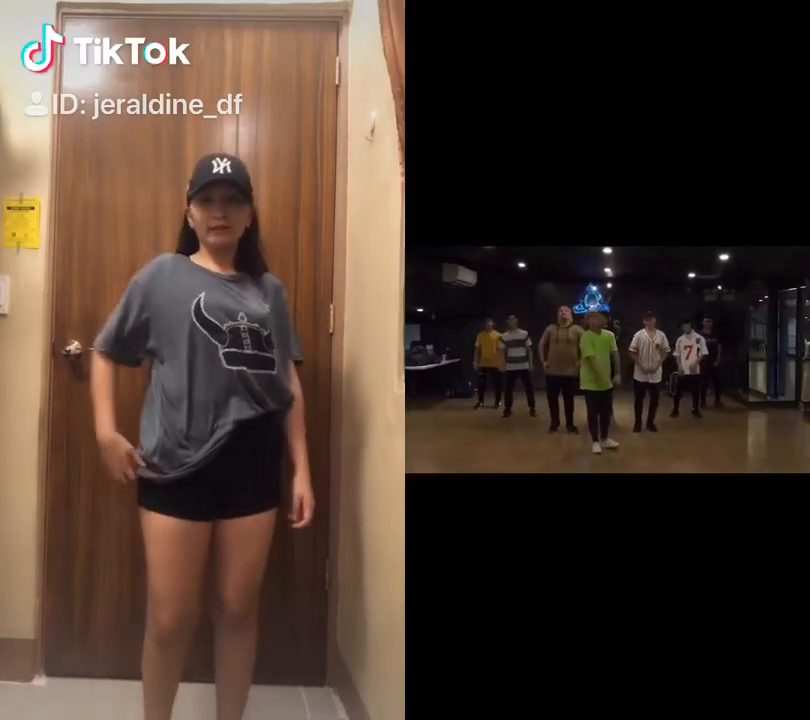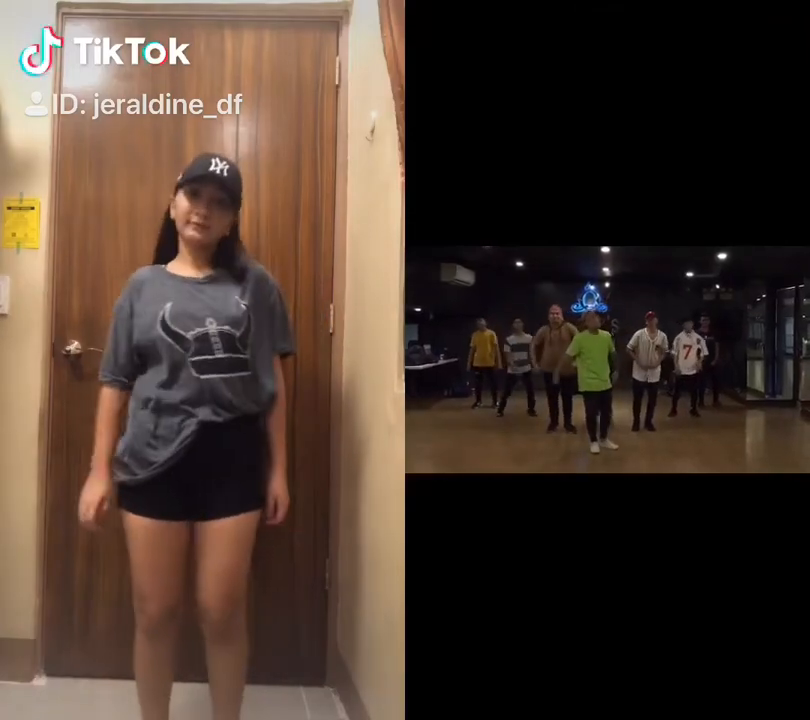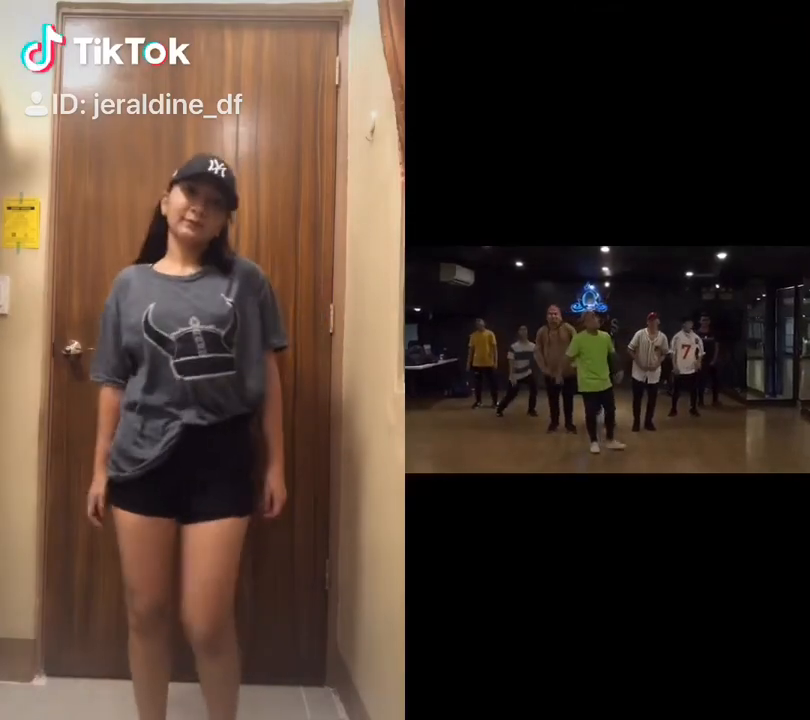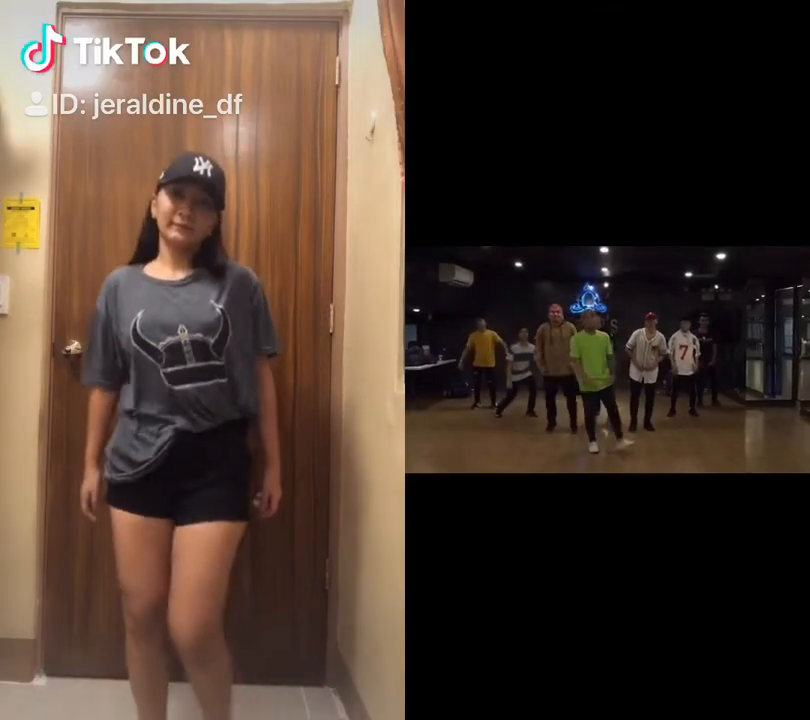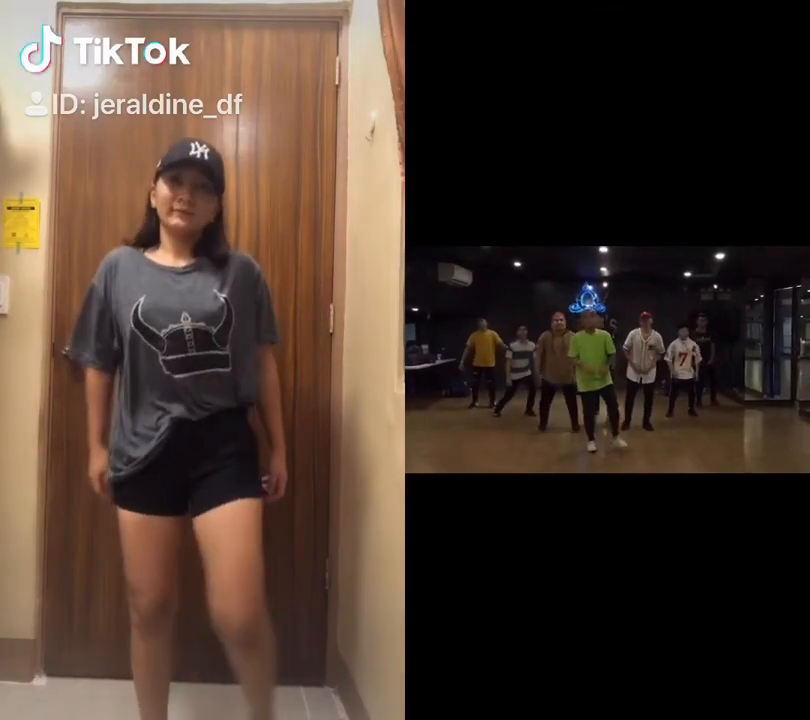
dt=0.2s
person 1, frame 1
left shoulder: (269, 291)
right shoulder: (165, 274)
left elbow: (289, 385)
right elbow: (107, 354)
left wrist: (302, 471)
right wrist: (106, 431)
left hip: (254, 459)
right hip: (178, 461)
left knee: (238, 609)
right knee: (169, 619)
person 1, frame 2
left shoulder: (256, 285)
right shoulder: (143, 286)
left elbow: (275, 382)
right elbow: (116, 384)
left wrist: (279, 468)
right wrist: (99, 471)
left hip: (232, 459)
right hip: (154, 461)
left knee: (222, 613)
right knee: (156, 613)
person 1, frame 3
left shoulder: (245, 280)
right shoulder: (131, 284)
left elbow: (267, 375)
right elbow: (113, 384)
left wrist: (275, 463)
right wrist: (99, 468)
left hip: (221, 460)
right hip: (142, 463)
left knee: (207, 622)
right knee: (146, 612)
person 1, frame 4
left shoulder: (238, 285)
right shoulder: (121, 286)
left elbow: (261, 377)
right elbow: (104, 383)
left wrist: (273, 464)
right wrist: (92, 464)
left hip: (216, 463)
right hip: (140, 462)
left knee: (194, 628)
right knee: (142, 615)
person 1, frame 5
left shoulder: (240, 273)
right shoulder: (118, 269)
left elbow: (263, 363)
right elbow: (98, 364)
left wrist: (278, 448)
right wrist: (97, 446)
left hip: (223, 447)
right hip: (143, 452)
left knee: (239, 614)
right knee: (150, 609)
